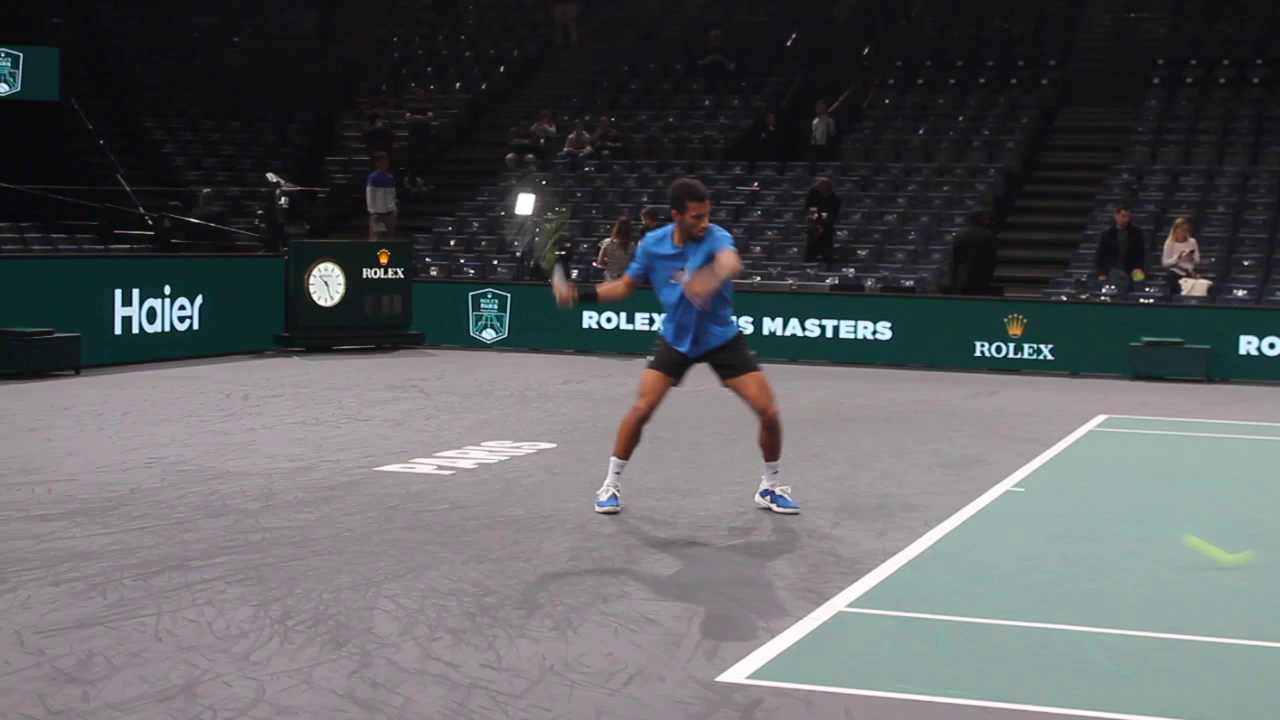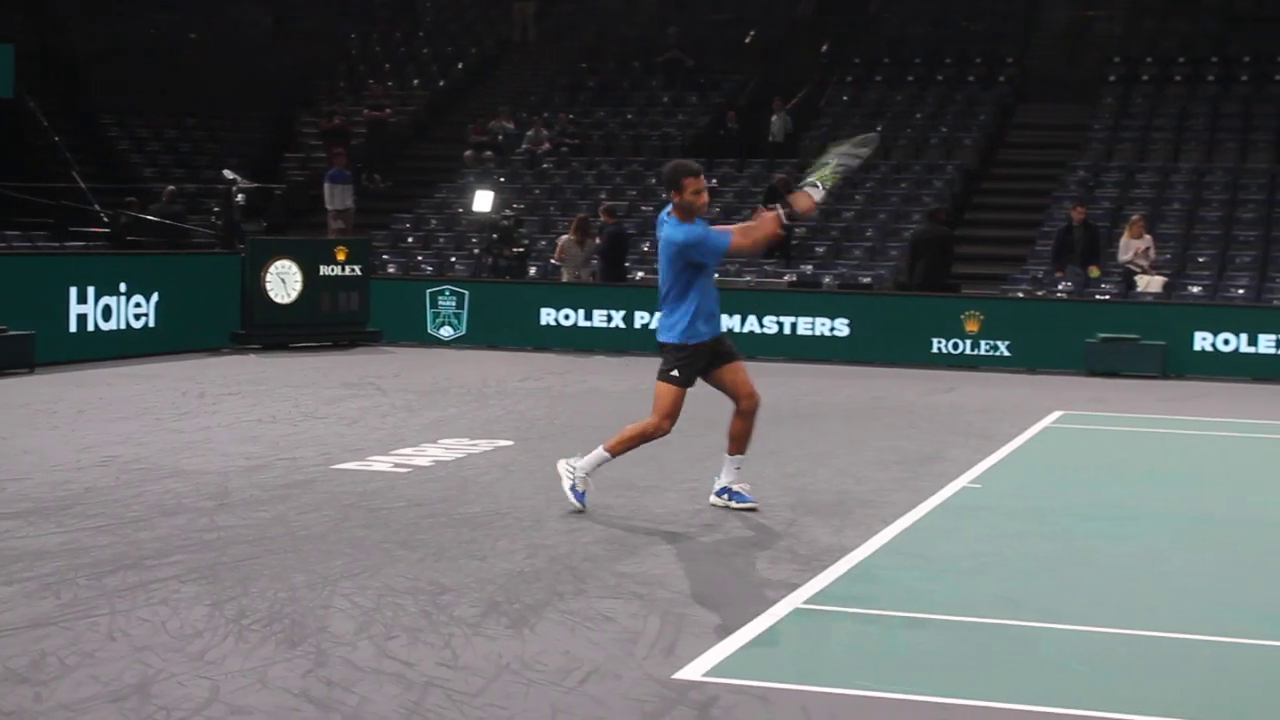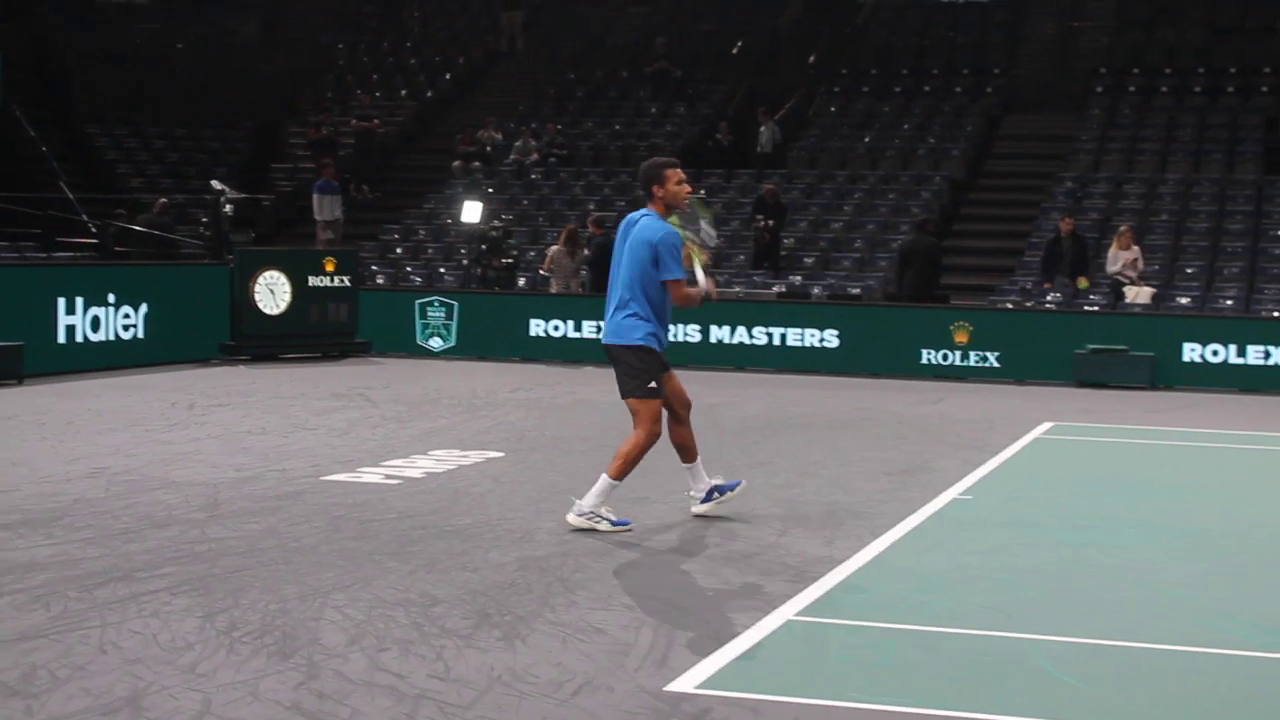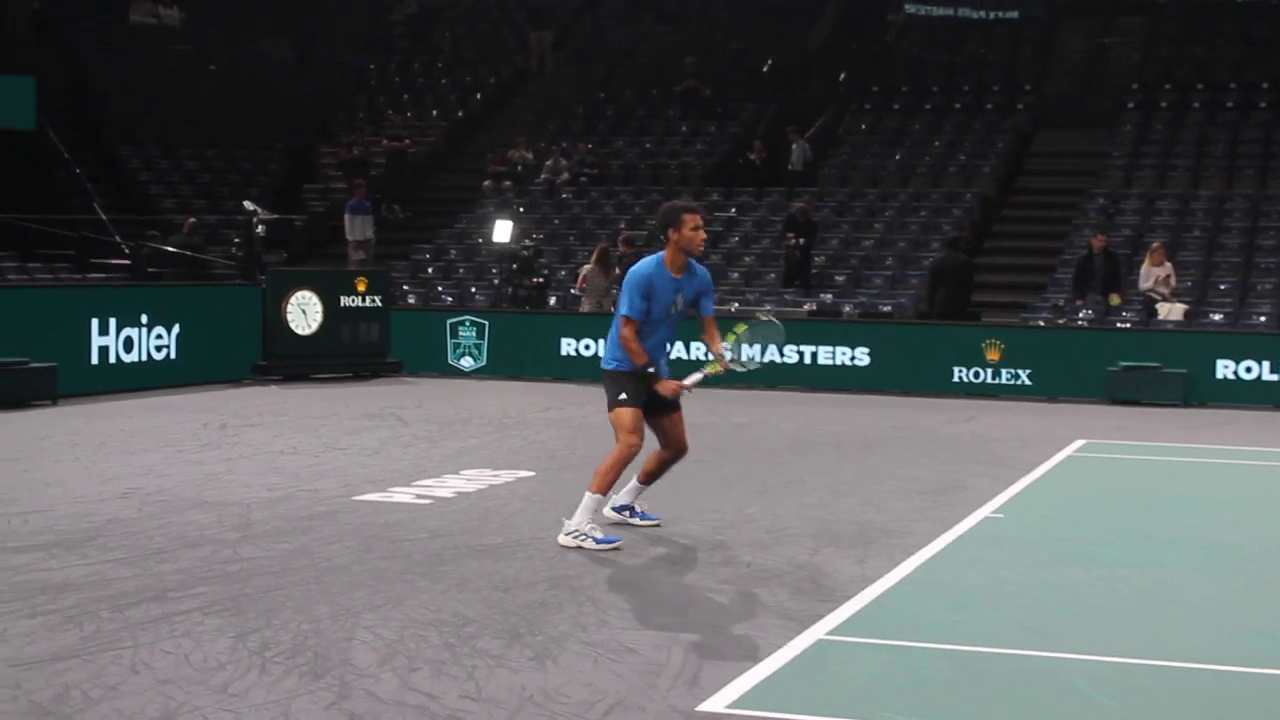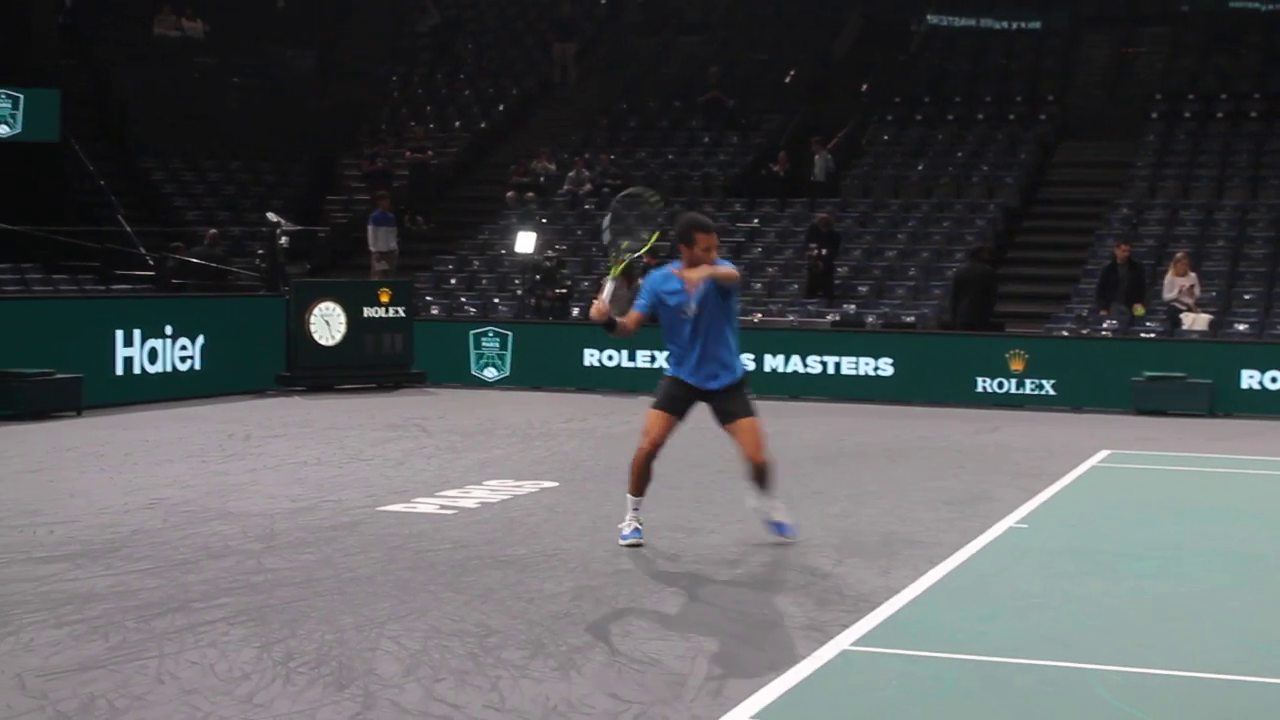
dt=0.4s
person 1, frame 1
left shoulder: (717, 239)
right shoulder: (652, 244)
left elbow: (729, 265)
right elbow: (626, 285)
left wrist: (707, 283)
right wrist: (581, 293)
left hip: (721, 338)
right hip: (675, 339)
left knee: (768, 412)
right knee: (641, 409)
left ankle: (771, 486)
right ankle: (610, 485)
person 1, frame 2
left shoulder: (675, 216)
right shoulder: (683, 235)
left elbow: (729, 238)
right elbow: (744, 245)
left wrist: (763, 220)
right wrist: (787, 213)
left hip: (707, 333)
right hip: (682, 338)
left knee: (748, 401)
right knee: (660, 422)
left ankle: (727, 486)
right ankle: (579, 469)
person 1, frame 3
left shoulder: (631, 222)
right shoulder: (664, 234)
right elbow: (678, 297)
left wrist: (682, 262)
right wrist: (701, 292)
left hip: (639, 338)
right hip: (634, 341)
left knee: (680, 410)
right knee: (648, 431)
left ankle: (703, 490)
right ankle: (589, 508)
person 1, frame 4
left shoulder: (700, 277)
right shoulder: (644, 275)
left elbow: (709, 325)
right elbow: (625, 334)
left wrist: (718, 351)
right wrist: (656, 377)
left hip: (657, 371)
right hip: (623, 368)
left knee: (676, 448)
right knee: (630, 443)
left ankle: (624, 501)
right ankle: (579, 525)
person 1, frame 5
left shoulder: (719, 269)
right shoulder: (657, 282)
left elbow: (731, 275)
right elbow: (630, 325)
left wrist: (706, 273)
right wrist: (605, 316)
left hip: (725, 377)
right hip: (681, 376)
left knee: (756, 459)
right knee: (647, 448)
left ankle: (768, 505)
right ankle: (632, 518)
